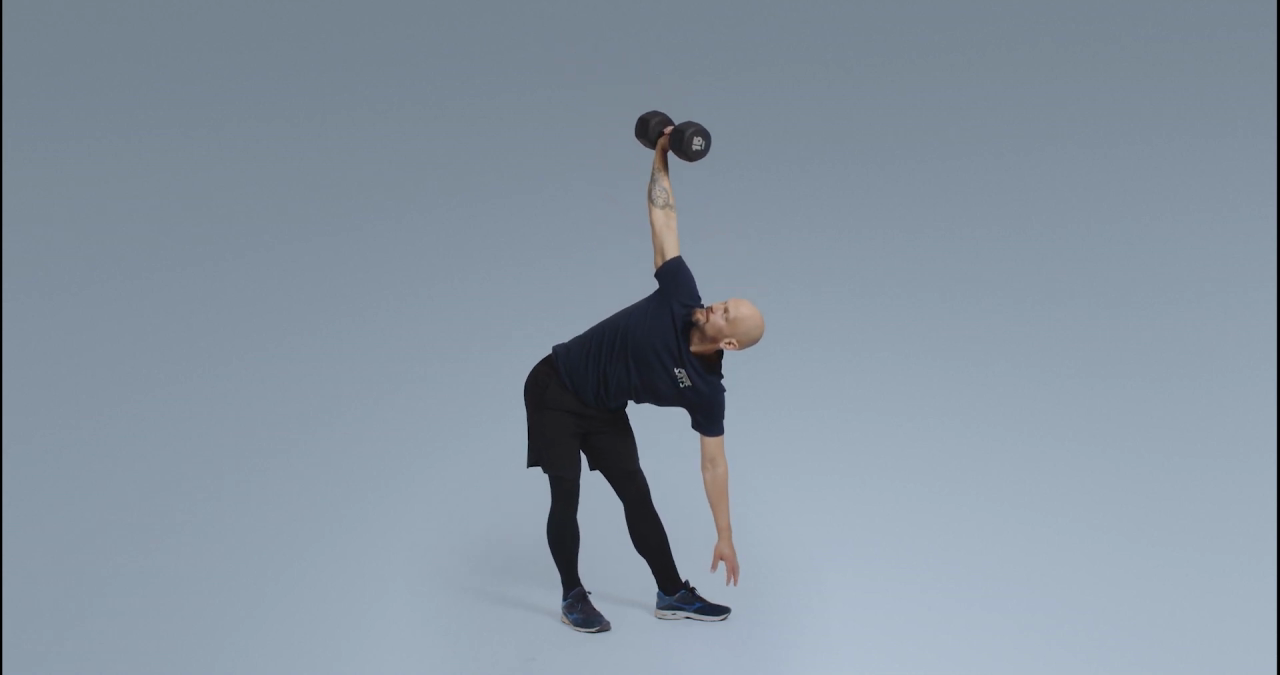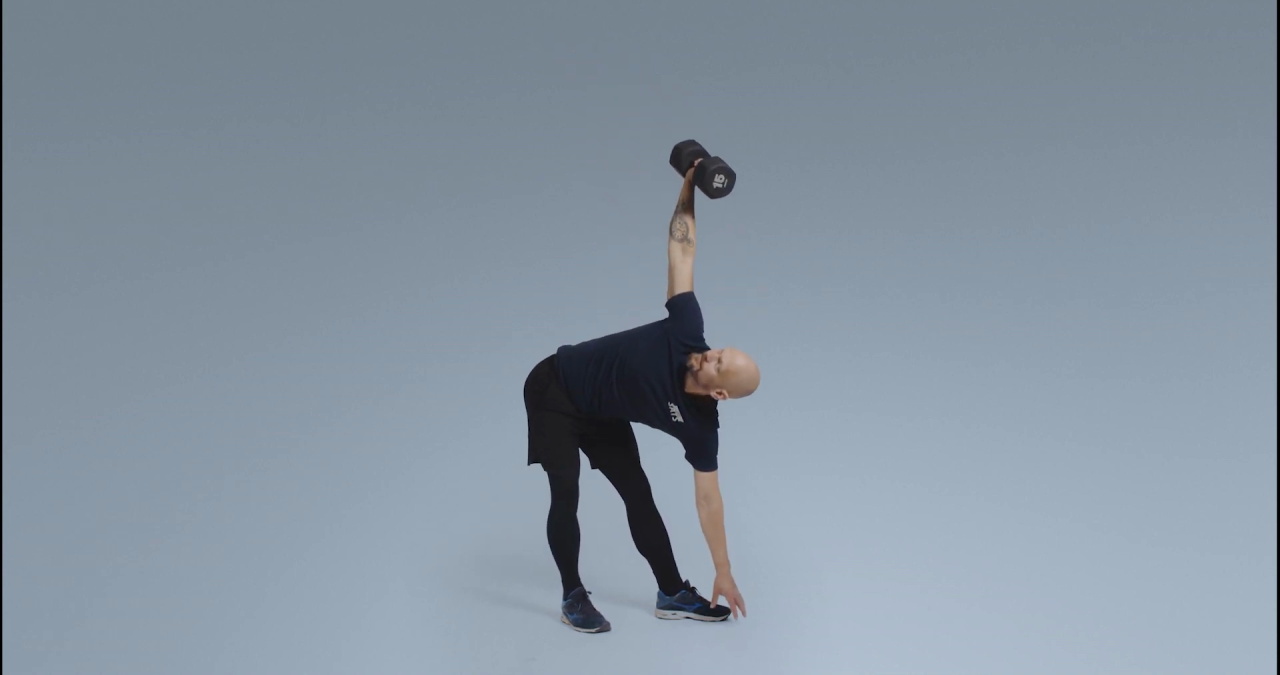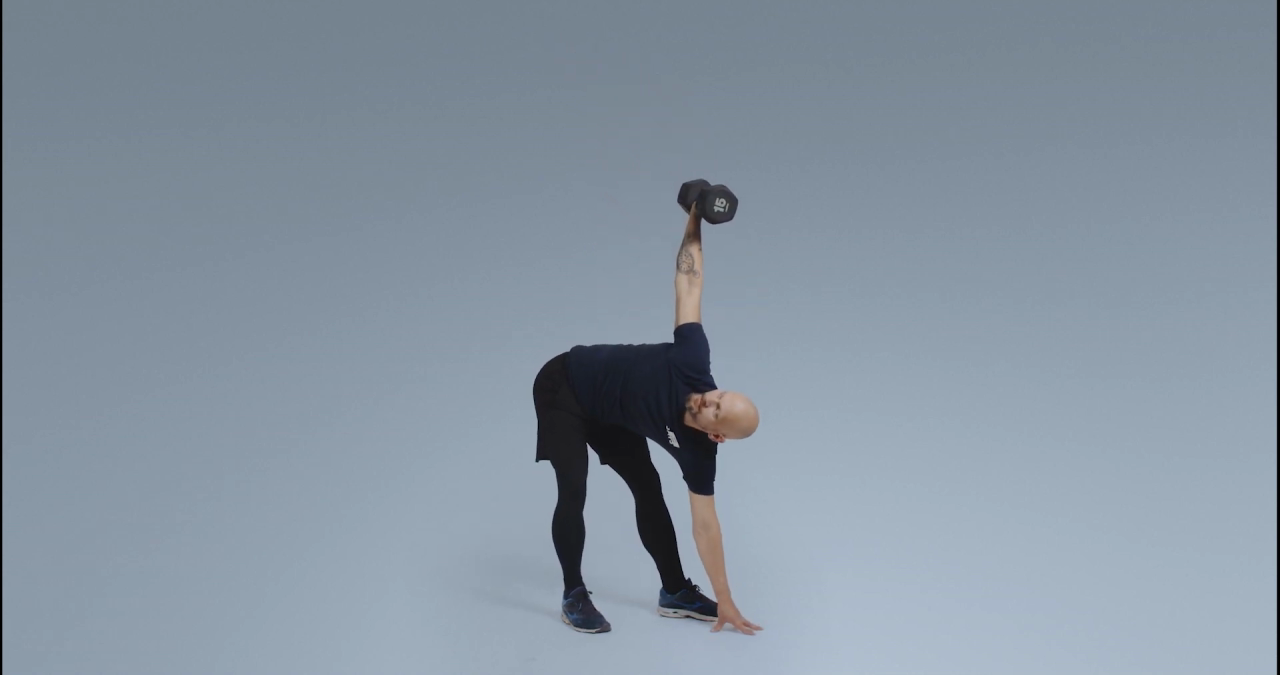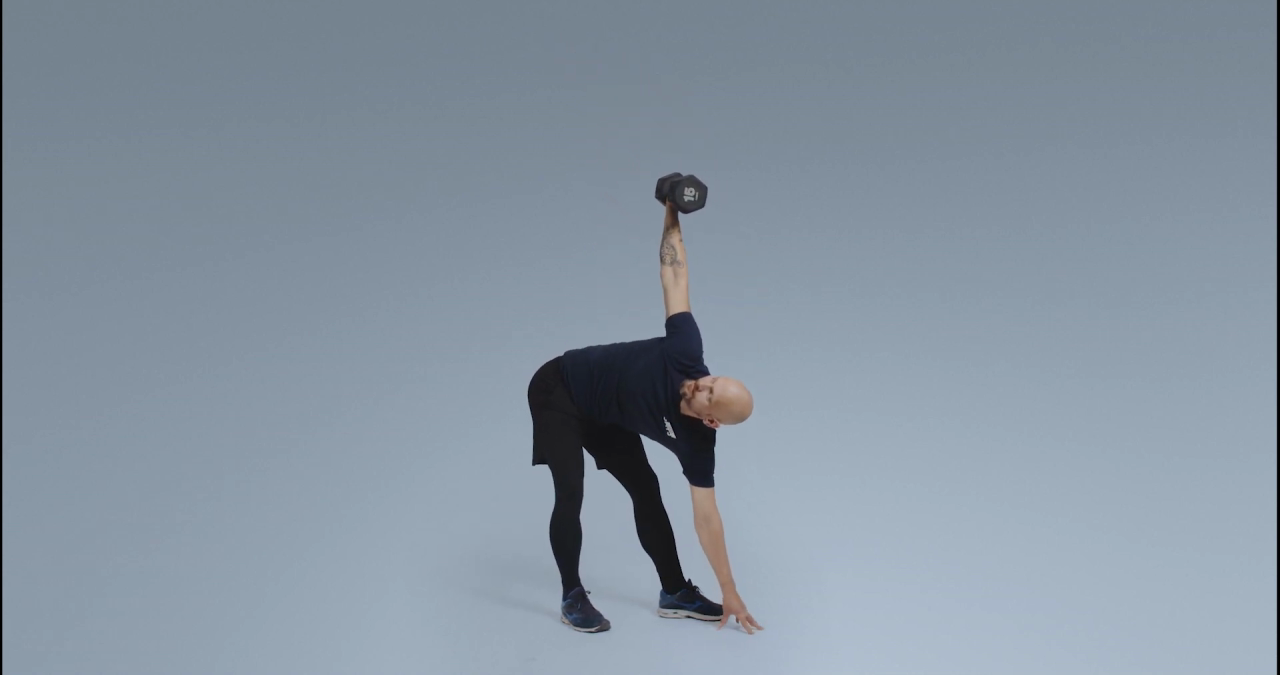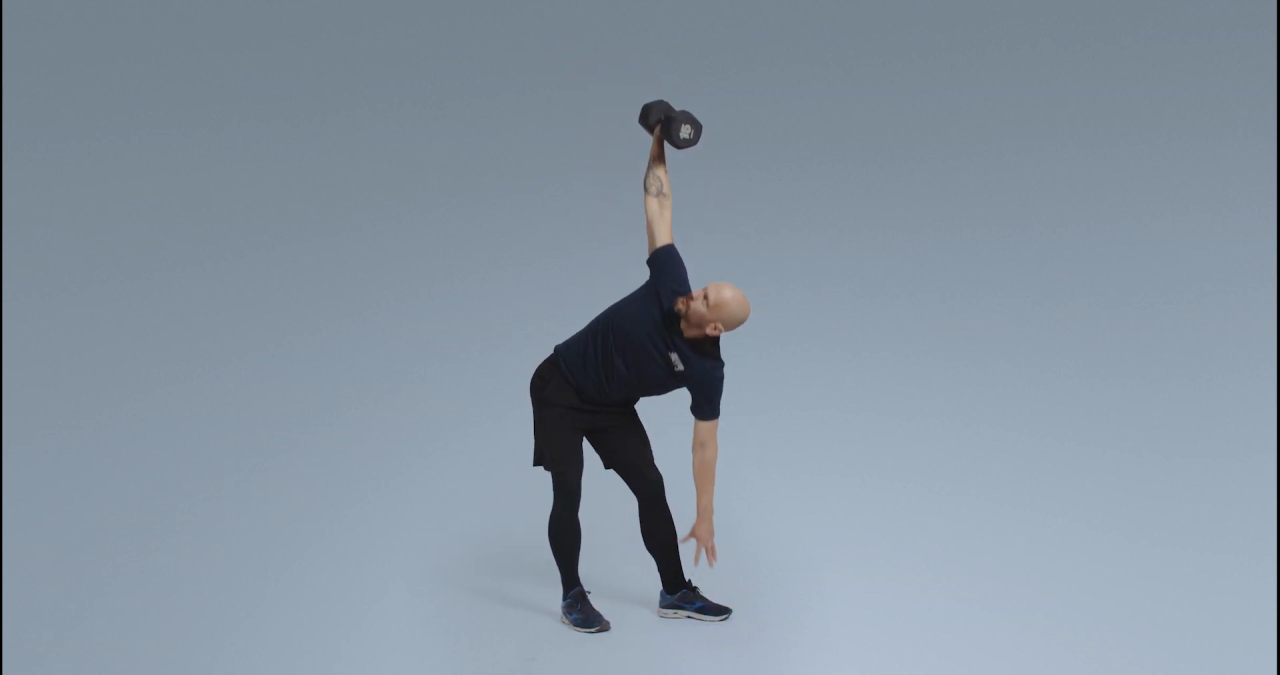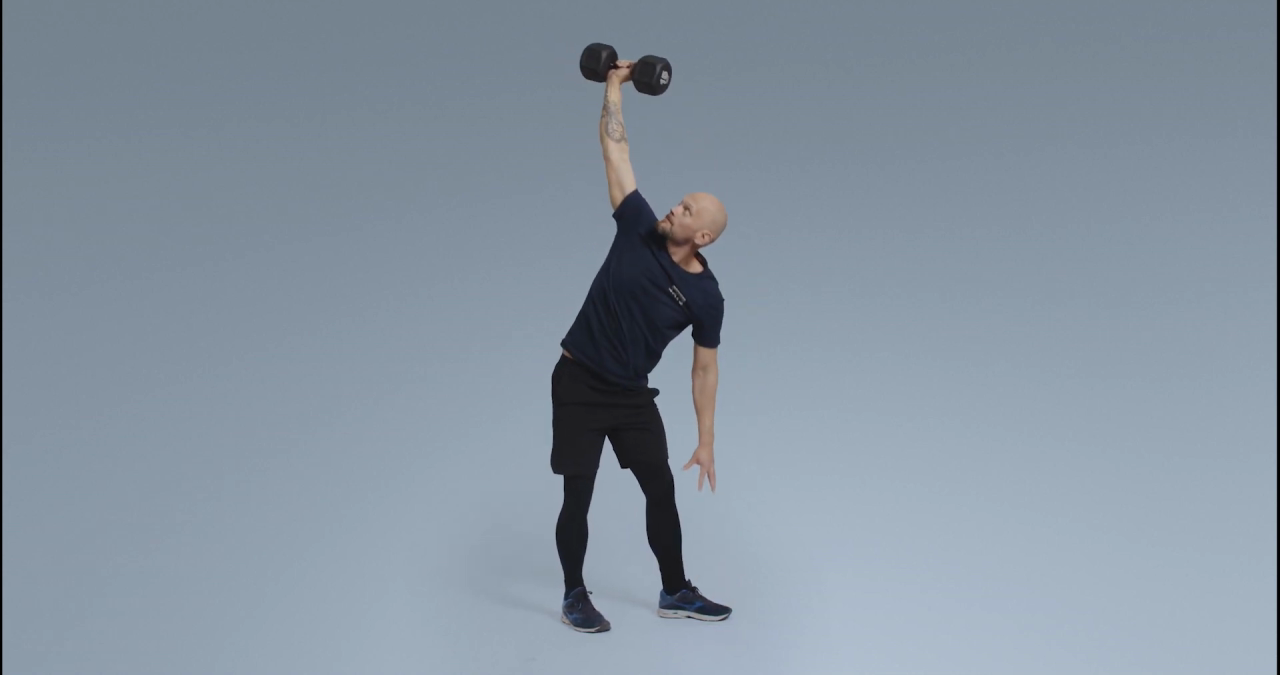
dt=0.5s
person 1, frame 1
left shoulder: (705, 390)
right shoulder: (681, 298)
left elbow: (713, 463)
right elbow: (662, 216)
left wrist: (724, 537)
right wrist: (660, 154)
left hip: (603, 409)
right hip: (554, 389)
left knee: (636, 493)
right knee: (567, 495)
left ankle: (672, 594)
right ankle: (573, 597)
person 1, frame 2
left shoulder: (699, 425)
right shoulder: (687, 334)
left elbow: (708, 498)
right elbow: (681, 250)
left wrist: (724, 573)
right wrist: (688, 187)
left hip: (601, 414)
right hip: (554, 389)
left knee: (638, 492)
right knee: (567, 492)
left ankle: (672, 593)
right ankle: (573, 597)
person 1, frame 3
left shoulder: (698, 452)
right shoulder: (693, 364)
left elbow: (705, 523)
right elbow: (689, 282)
left wrist: (725, 600)
right wrist: (694, 222)
left hip: (608, 413)
right hip: (563, 387)
left knee: (648, 486)
right knee: (574, 490)
left ankle: (675, 591)
right ankle: (574, 595)
person 1, frame 4
left shoulder: (696, 441)
right shoulder: (686, 355)
left elbow: (706, 515)
right elbow: (674, 273)
left wrist: (730, 593)
right wrist: (672, 214)
left hip: (602, 414)
right hip: (557, 391)
left knee: (646, 488)
right knee: (571, 492)
left ankle: (674, 591)
right ankle: (573, 596)
person 1, frame 5
left shoulder: (705, 370)
right shoulder: (669, 284)
left elbow: (704, 444)
right elbow: (657, 207)
left wrist: (705, 517)
right wrist: (658, 147)
left hip: (610, 404)
right hip: (559, 386)
left knee: (650, 487)
right knee: (568, 492)
left ankle: (675, 591)
right ankle: (572, 597)
person 1, frame 6
left shoulder: (704, 296)
right shoulder: (640, 230)
left elbow: (705, 369)
right elbow: (615, 150)
left wrist: (706, 441)
right wrist: (614, 86)
left hip: (631, 394)
right hip: (578, 384)
left knee: (660, 488)
right knee: (578, 496)
left ankle: (675, 592)
right ankle: (574, 597)
